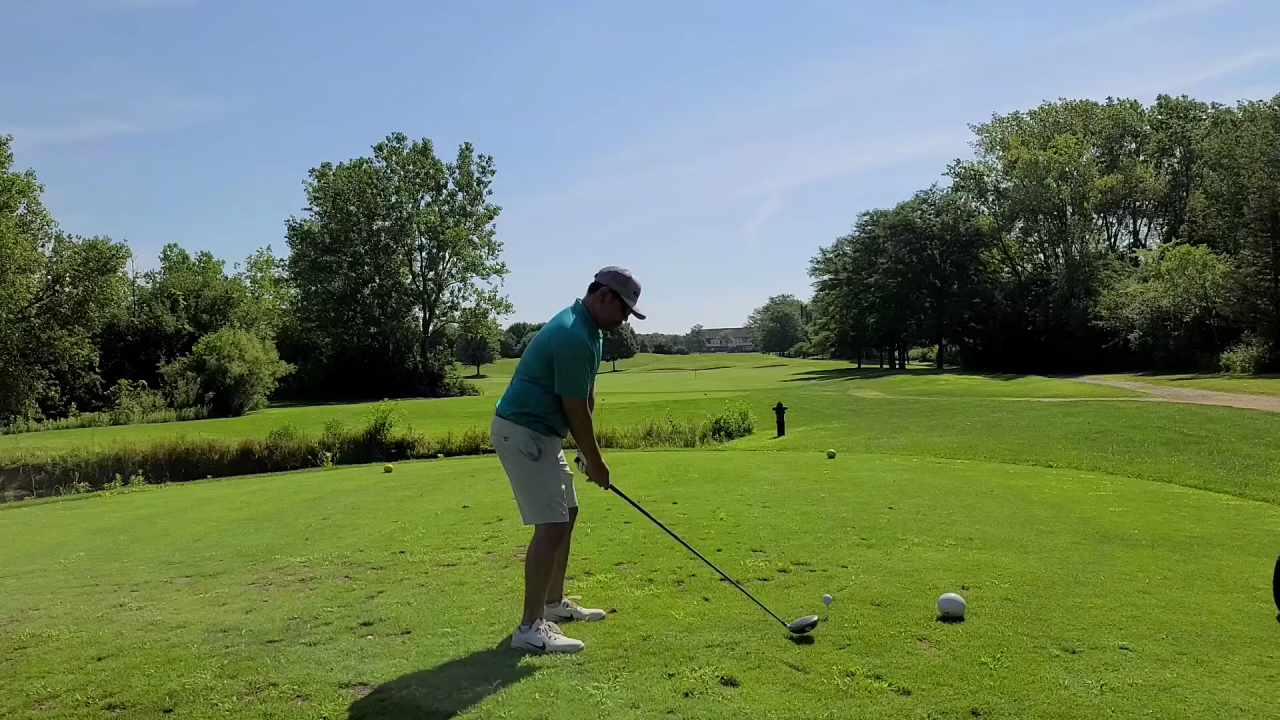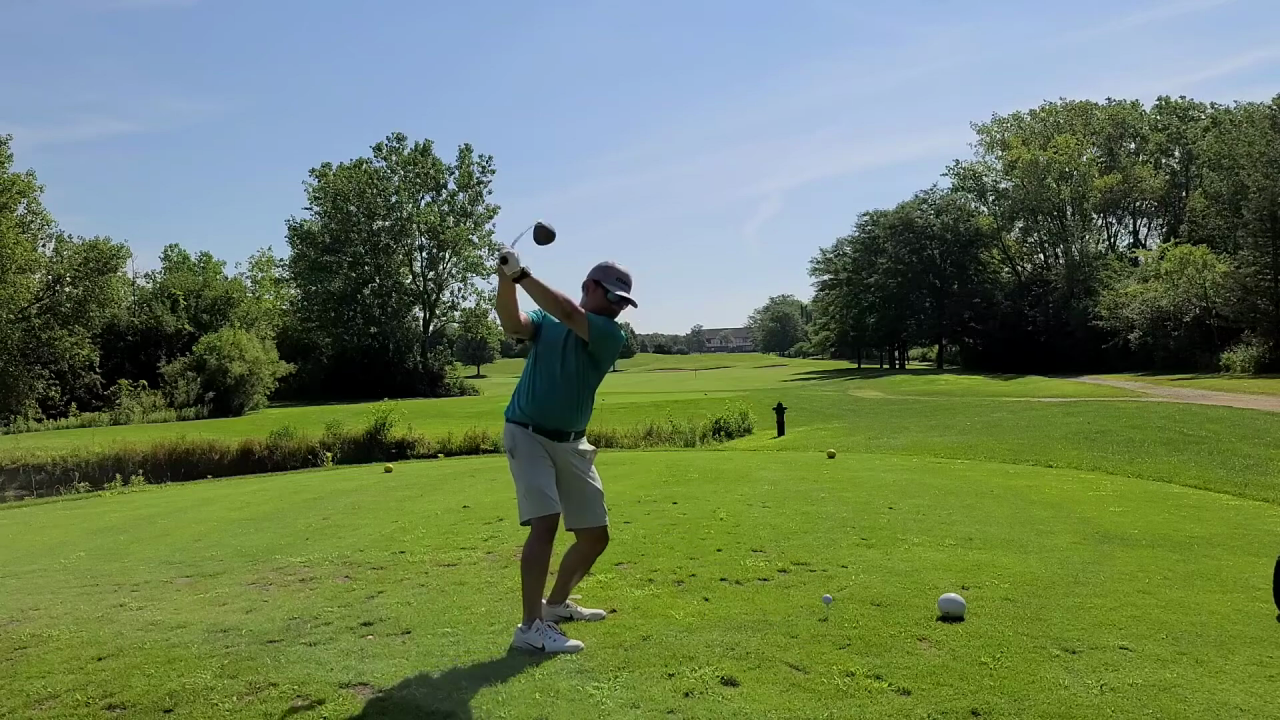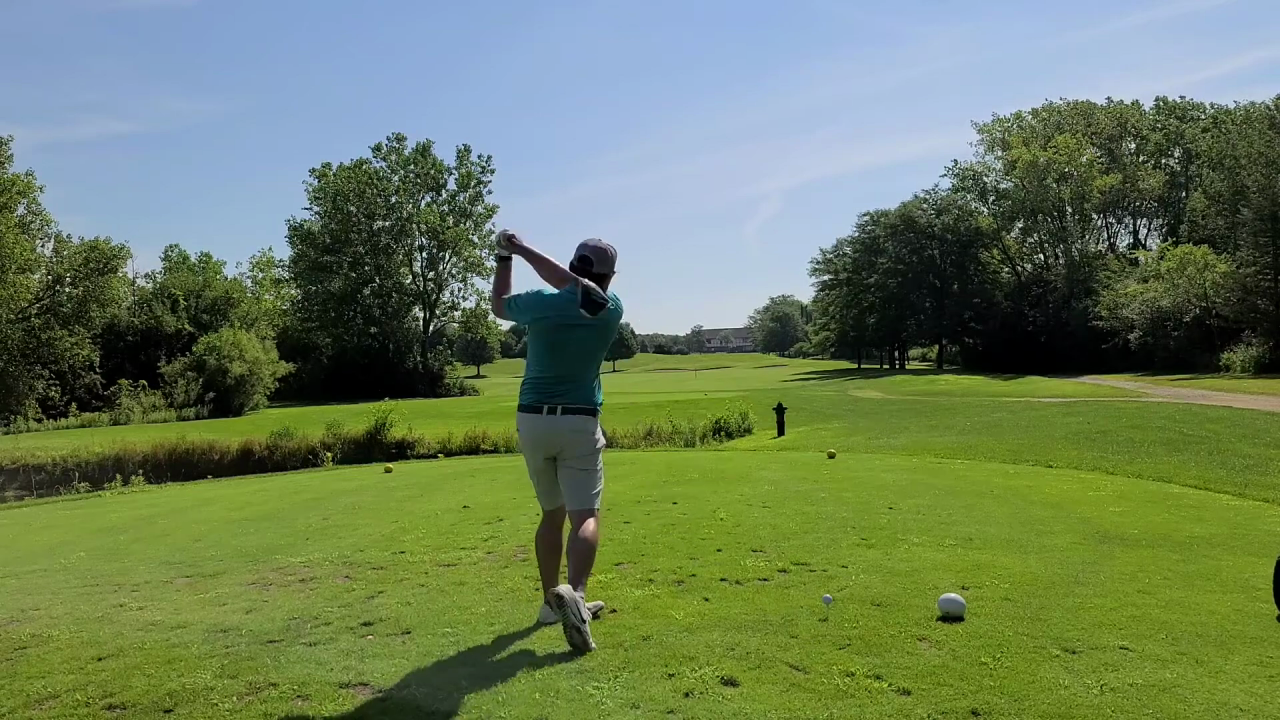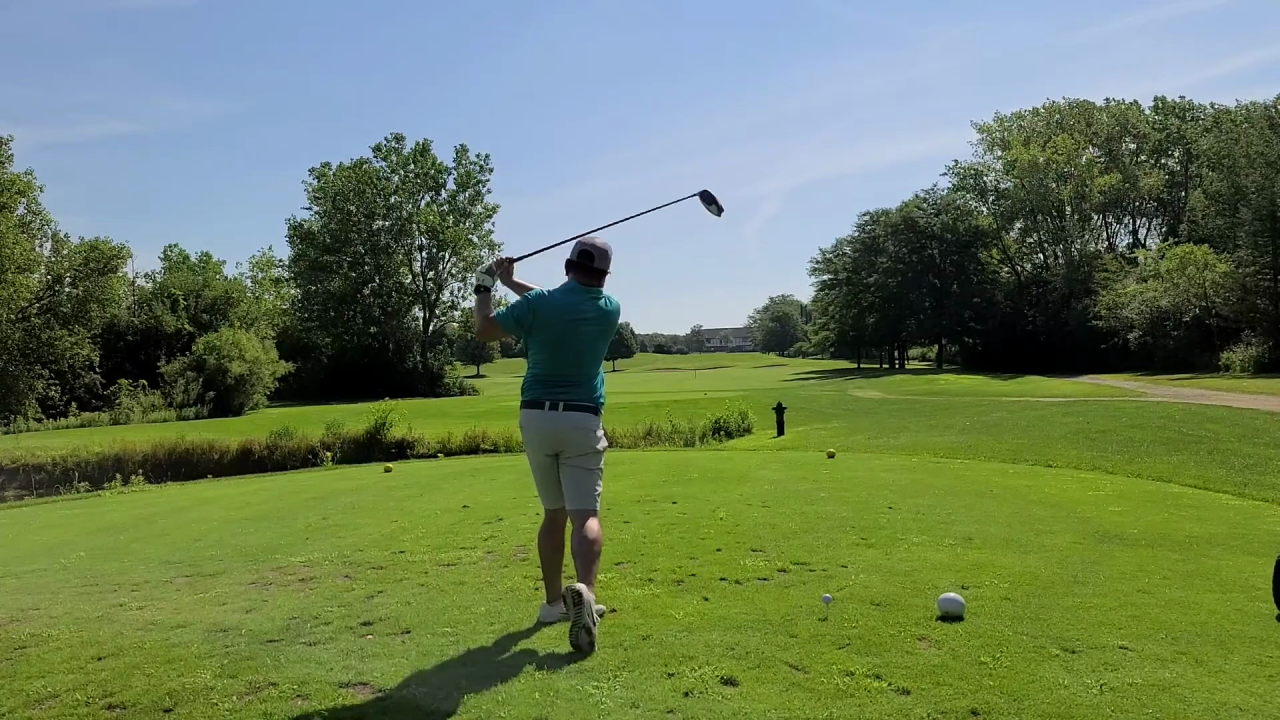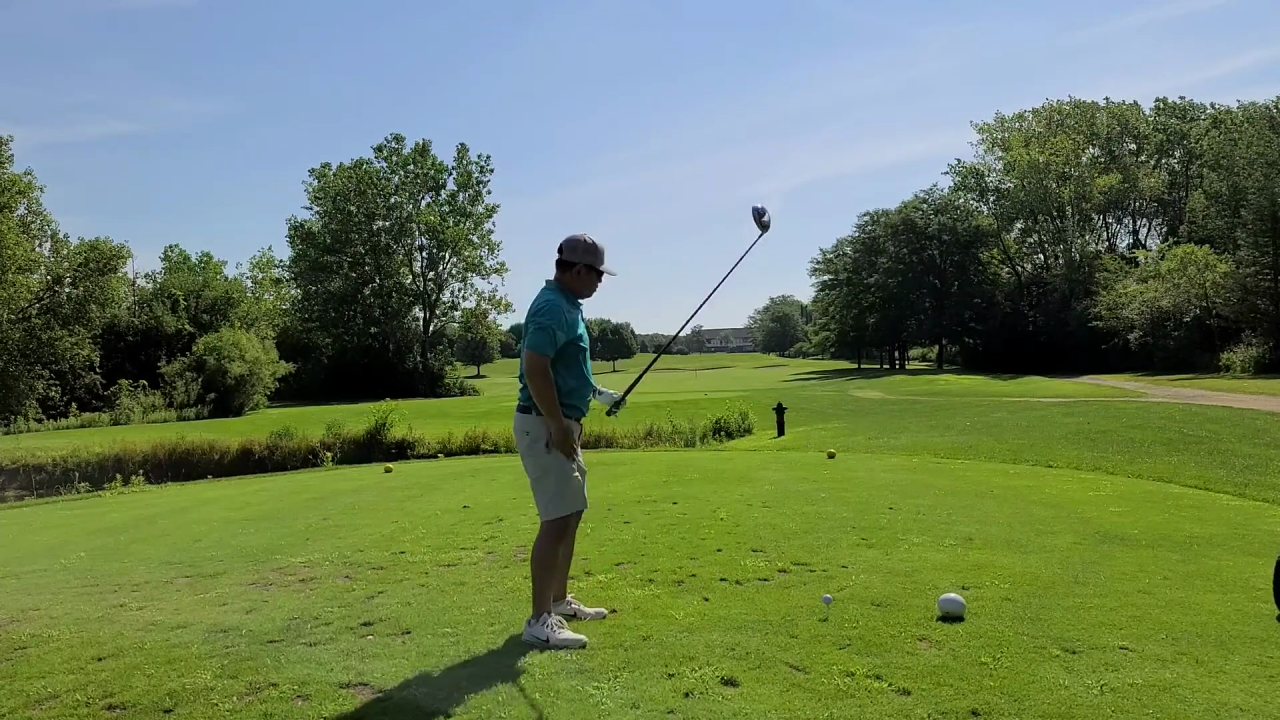
dt=0.7s
person 1, frame 1
left shoulder: (590, 331)
right shoulder: (573, 337)
left elbow: (586, 397)
right elbow: (575, 409)
left wrist: (588, 452)
right wrist: (595, 459)
left hip: (541, 434)
right hip: (523, 433)
left knee: (565, 516)
right knee: (552, 524)
left ankle: (553, 603)
right ankle: (531, 627)
person 1, frame 2
left shoulder: (610, 335)
right shoulder: (547, 317)
left elbow: (569, 315)
right elbow: (512, 324)
left wrist: (524, 276)
right wrist: (506, 280)
left hip: (571, 445)
right hip: (526, 435)
left knee: (596, 535)
right knee: (545, 521)
left ankle: (557, 602)
right ankle: (531, 625)
person 1, frame 3
left shoulder: (541, 303)
right shoulder: (612, 311)
left elbow: (499, 304)
right elbow: (572, 286)
left wrist: (506, 256)
right wrist: (522, 250)
left hip: (530, 420)
right hip: (579, 425)
left knee: (553, 513)
right knee: (584, 515)
left ankle: (552, 601)
right ankle: (572, 594)
person 1, frame 4
left shoulder: (539, 303)
right shoulder: (610, 310)
left elbow: (484, 330)
left wrist: (485, 287)
right wrist: (512, 282)
left hip: (537, 418)
right hip: (582, 421)
left knee: (555, 512)
right knee: (585, 514)
left ankle: (554, 601)
right ankle: (584, 590)
person 1, frame 5
left shoulder: (564, 304)
right shoulder: (553, 306)
right elbow: (534, 366)
left wrist: (596, 392)
right wrist: (556, 425)
left hip: (563, 423)
right hip: (546, 427)
left knee: (571, 514)
right knee: (558, 519)
left ankle: (559, 600)
right ankle: (540, 621)
